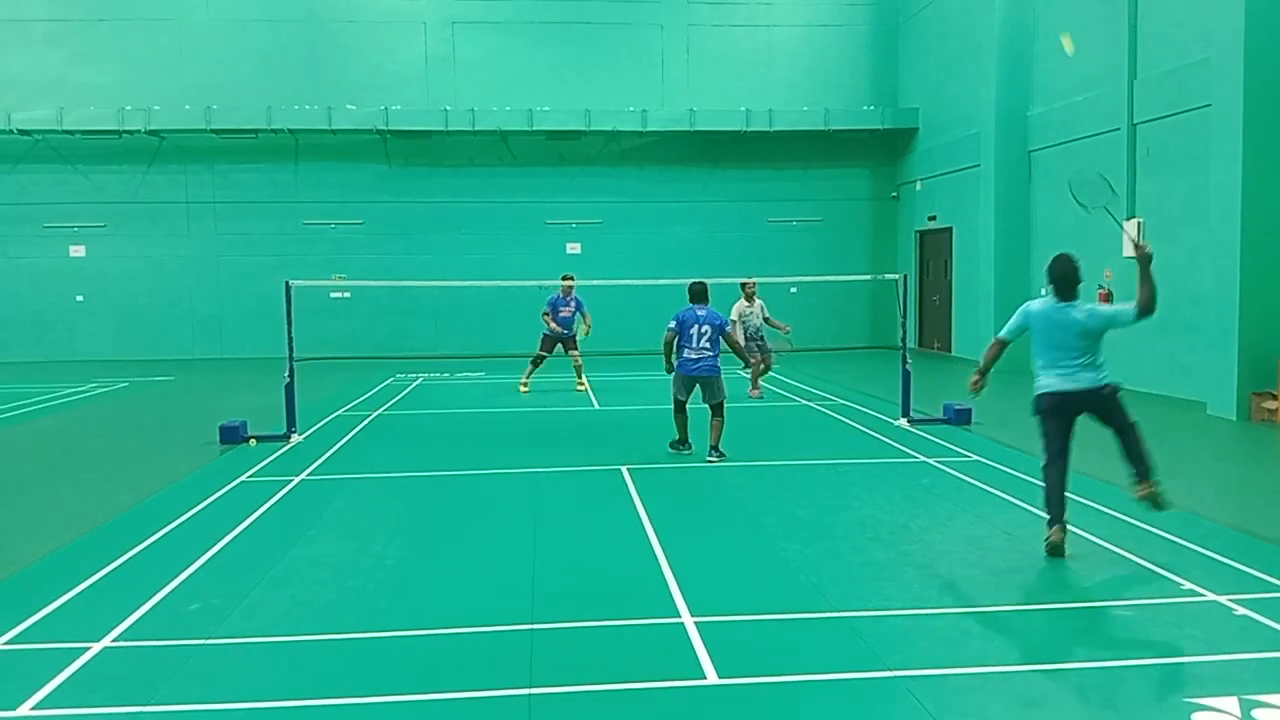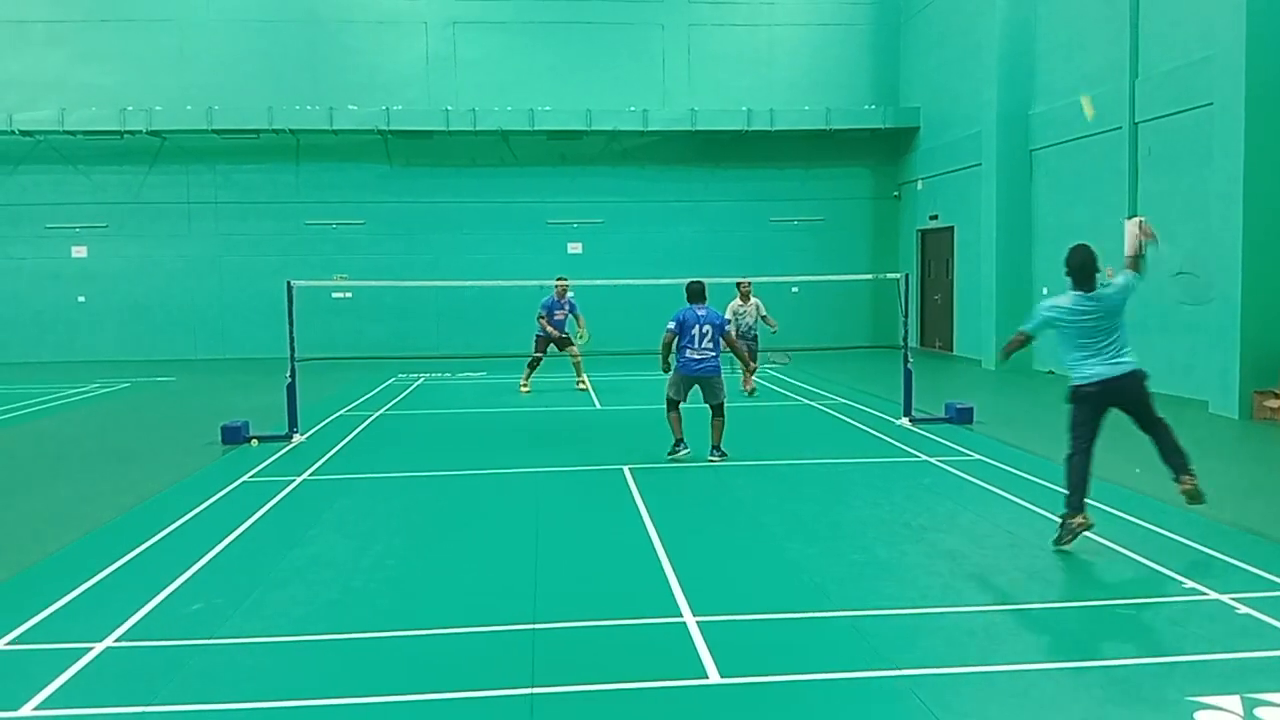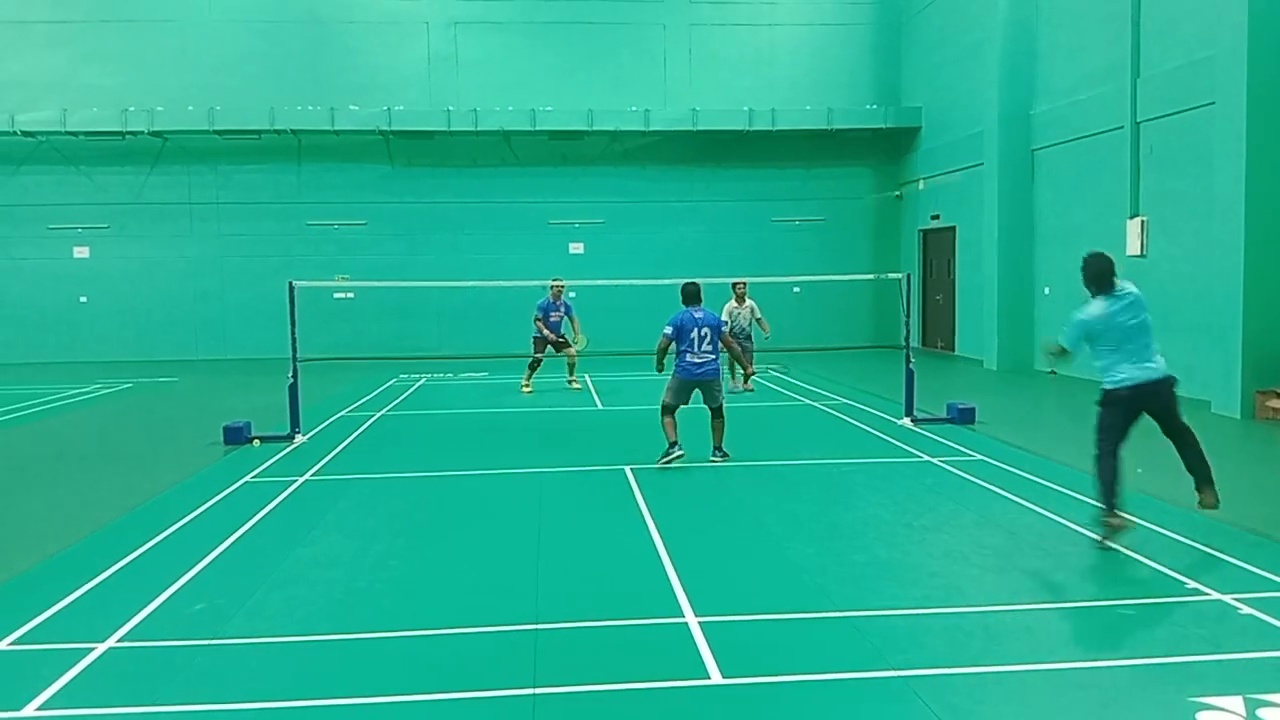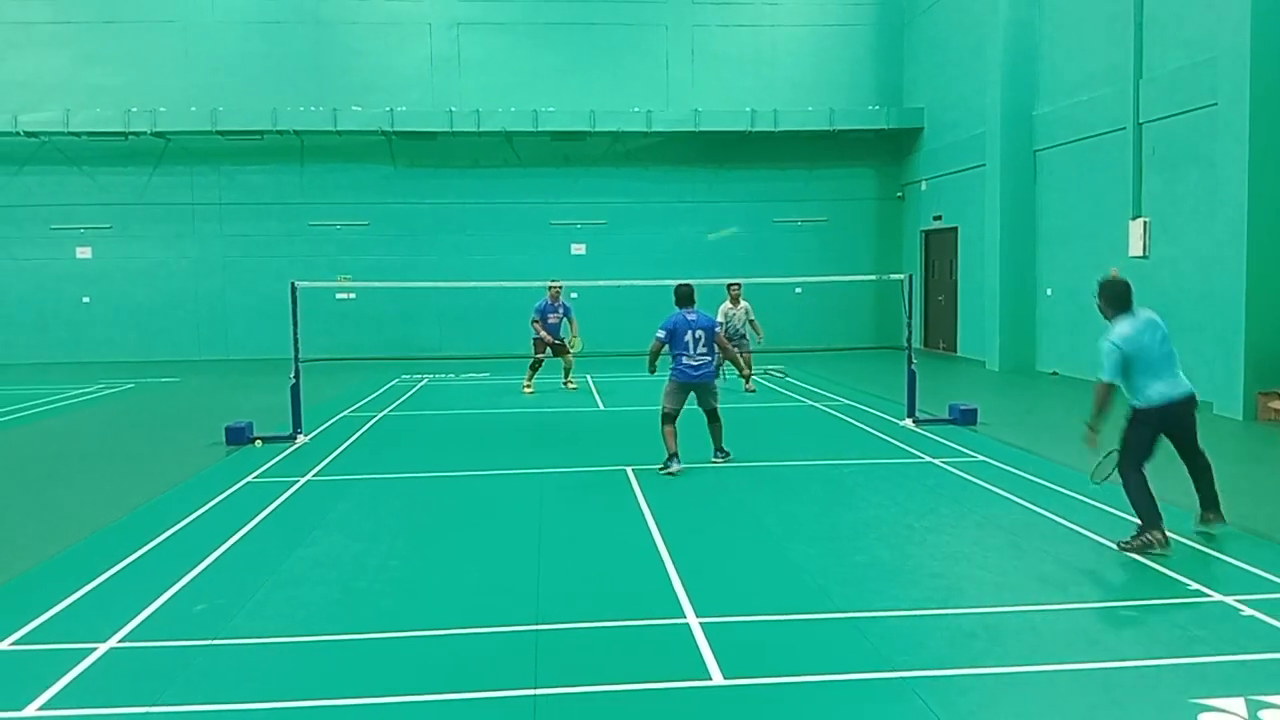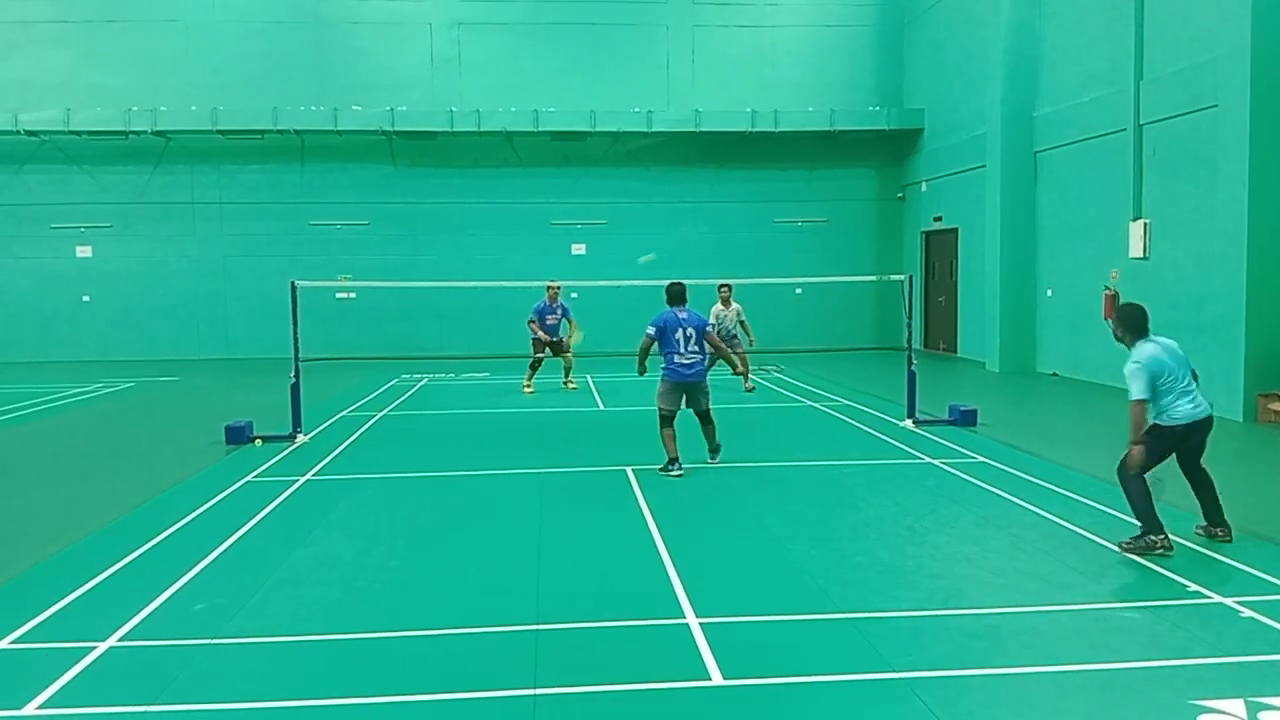
dt=0.1s
person 1, frame 1
left shoulder: (1031, 310)
right shoulder: (1094, 314)
left elbow: (999, 343)
right elbow: (1145, 309)
left wrist: (981, 373)
right wrist: (1144, 267)
left hip: (1050, 395)
right hip: (1093, 390)
left knee: (1054, 462)
right knee: (1126, 430)
left ankle: (1056, 525)
right ankle: (1145, 483)
person 1, frame 2
left shoulder: (1053, 308)
right shoulder: (1113, 294)
left elbow: (1022, 337)
right elbow: (1134, 269)
left wrist: (1004, 353)
right wrist: (1140, 240)
left hip: (1087, 387)
right hip: (1126, 378)
left knee: (1080, 450)
right knee: (1155, 426)
left ankle: (1074, 514)
right ankle: (1185, 477)
person 1, frame 3
left shoulder: (1085, 318)
right shoulder: (1132, 294)
left elbow: (1061, 352)
left wrist: (1052, 351)
left hip: (1119, 391)
right hip: (1156, 382)
left knee: (1106, 452)
right knee: (1180, 433)
left ankle: (1112, 515)
right ankle: (1206, 489)
person 1, frame 4
left shoulder: (1113, 341)
right shoulder: (1149, 317)
left elbow: (1105, 387)
left wrist: (1092, 424)
left hip: (1152, 408)
right hip: (1183, 398)
left knee: (1129, 466)
right knee: (1191, 451)
left ankle: (1153, 532)
right ankle: (1211, 511)
person 1, frame 5
left shoulder: (1137, 363)
right shoulder: (1169, 345)
left elbow: (1139, 406)
right elbow: (1193, 377)
left wrist: (1136, 444)
left hip: (1173, 425)
right hip: (1202, 417)
left knee: (1128, 472)
right knee: (1192, 468)
left ankle: (1154, 535)
right ankle: (1218, 526)
person 2, frame 1
left shoulder: (681, 315)
right shoulder: (718, 317)
left elbow: (668, 340)
right elbow: (734, 343)
left wrist: (668, 362)
right wrist: (747, 360)
left hip: (685, 369)
right hip: (710, 370)
left knee: (679, 405)
right knee: (717, 409)
left ankle: (683, 442)
right ankle: (713, 449)
person 2, frame 2
left shoulder: (680, 315)
right shoulder: (717, 317)
left elbow: (667, 340)
right elbow: (733, 344)
left wrist: (665, 362)
right wrist: (748, 364)
left hip: (685, 369)
right hip: (711, 370)
left knee: (672, 404)
right knee: (717, 409)
left ankle: (680, 443)
right ankle: (715, 450)
person 2, frame 3
left shoulder: (678, 319)
right shoulder: (714, 318)
left elbow: (663, 345)
right elbow: (730, 345)
left wrist: (659, 363)
right wrist: (746, 367)
left hip: (684, 373)
right hip: (710, 373)
left knee: (667, 410)
right knee: (717, 411)
left ankle: (673, 446)
right ankle: (717, 450)
person 2, frame 4
left shoulder: (671, 321)
right shoulder: (708, 320)
left elbow: (656, 348)
right elbow: (725, 347)
left wrist: (651, 364)
right wrist: (742, 368)
left hip: (680, 377)
right hip: (706, 376)
left knee: (668, 418)
right knee: (712, 413)
left ankle: (673, 458)
right ankle: (718, 451)
person 2, frame 5
left shoulder: (661, 319)
right shoulder: (699, 319)
left elbow: (645, 345)
right elbow: (717, 345)
left wrist: (641, 365)
right wrist: (735, 366)
left hip: (672, 376)
right hip: (697, 375)
left knee: (666, 419)
right knee: (704, 415)
left ankle: (674, 462)
right ankle: (713, 451)
